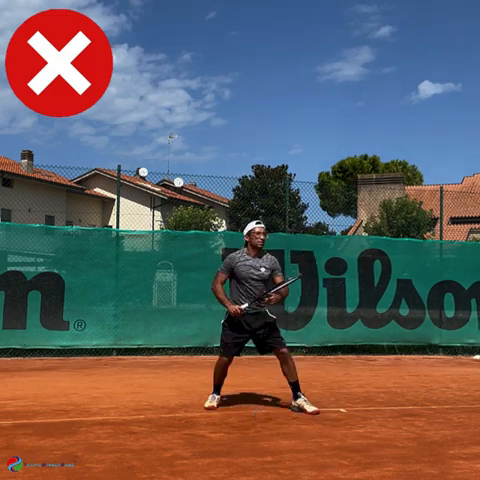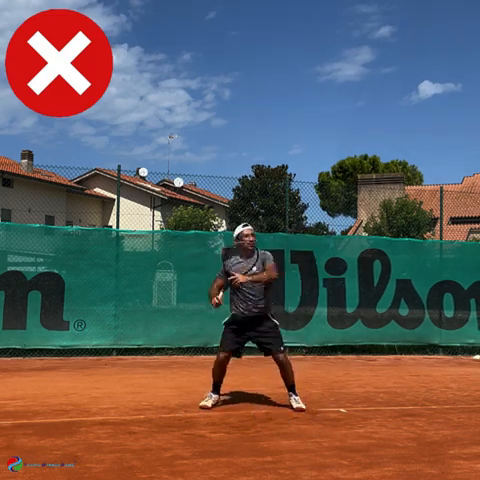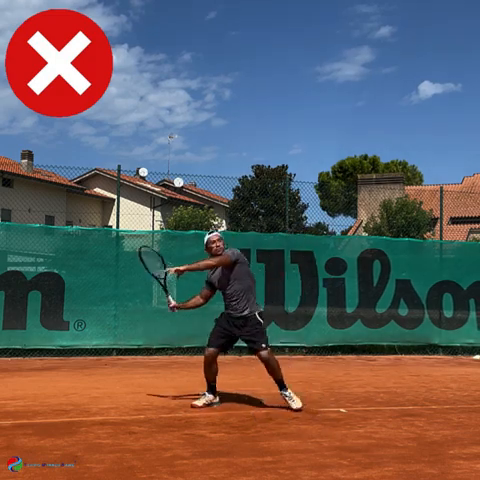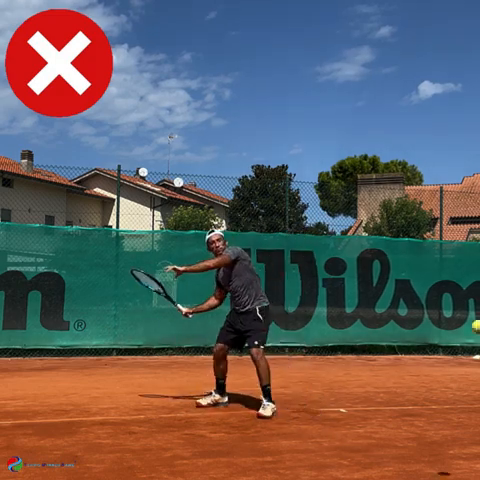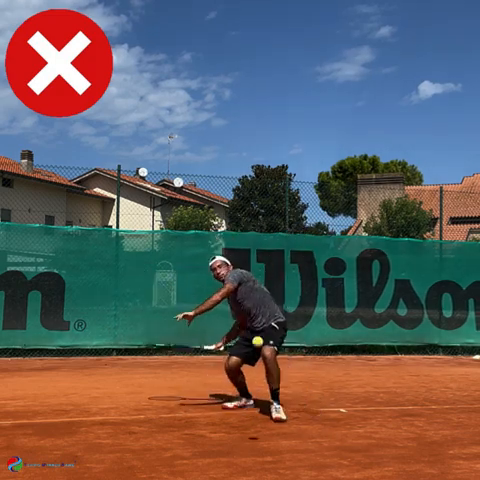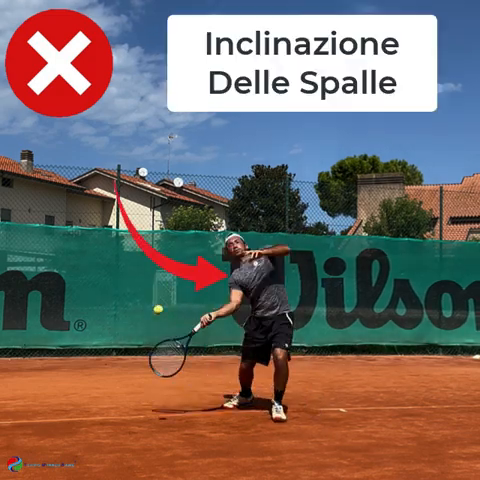
dt=0.4s
person 1, frame 1
left shoulder: (271, 260)
right shoulder: (233, 259)
left elbow: (283, 286)
right elbow: (216, 284)
left wrist: (278, 296)
right wrist: (228, 304)
left hip: (262, 317)
right hip: (238, 317)
left knee: (283, 353)
right knee: (225, 358)
left ankle: (298, 398)
right ankle: (215, 394)
person 1, frame 2
left shoulder: (264, 256)
right shoulder: (230, 263)
left elbow: (272, 274)
right elbow: (216, 287)
left wrist: (248, 278)
right wrist: (214, 297)
left hip: (263, 319)
right hip: (238, 319)
left knee: (281, 358)
right knee: (222, 357)
left ankle: (293, 395)
right ankle: (214, 394)
person 1, frame 3
left shoulder: (234, 253)
right shoulder: (212, 276)
left elbow: (215, 262)
right elbow: (202, 298)
left wrist: (186, 268)
right wrist: (180, 305)
left hip: (251, 316)
right hip: (229, 318)
left knee: (265, 354)
right knee: (210, 354)
left ankle: (286, 393)
right ankle: (211, 394)
person 1, frame 4
left shoulder: (235, 251)
right shoulder: (220, 274)
left elbow: (211, 264)
right elbow: (217, 299)
left wrist: (184, 269)
right wrist: (193, 310)
left hip: (257, 311)
right hip: (238, 313)
left knee: (256, 352)
right knee: (219, 351)
left ankle: (268, 401)
right ankle: (219, 393)
person 1, frame 5
left shoulder: (237, 274)
right shoulder: (232, 297)
left elbow: (218, 296)
right elbow: (242, 323)
left wrist: (195, 312)
right wrist: (224, 340)
left hip: (274, 324)
right hip: (253, 329)
left knee: (267, 354)
right knee: (230, 365)
left ankle: (276, 404)
right ankle: (245, 398)
person 1, frame 6
left shoulder: (265, 254)
right shoulder: (235, 277)
left elbow: (285, 249)
right elbow: (234, 304)
left wrist: (262, 252)
right wrist: (213, 315)
left hip: (281, 316)
right hip: (257, 321)
left knee: (280, 356)
right knee: (245, 366)
left ankle: (277, 404)
right ankle: (245, 396)
